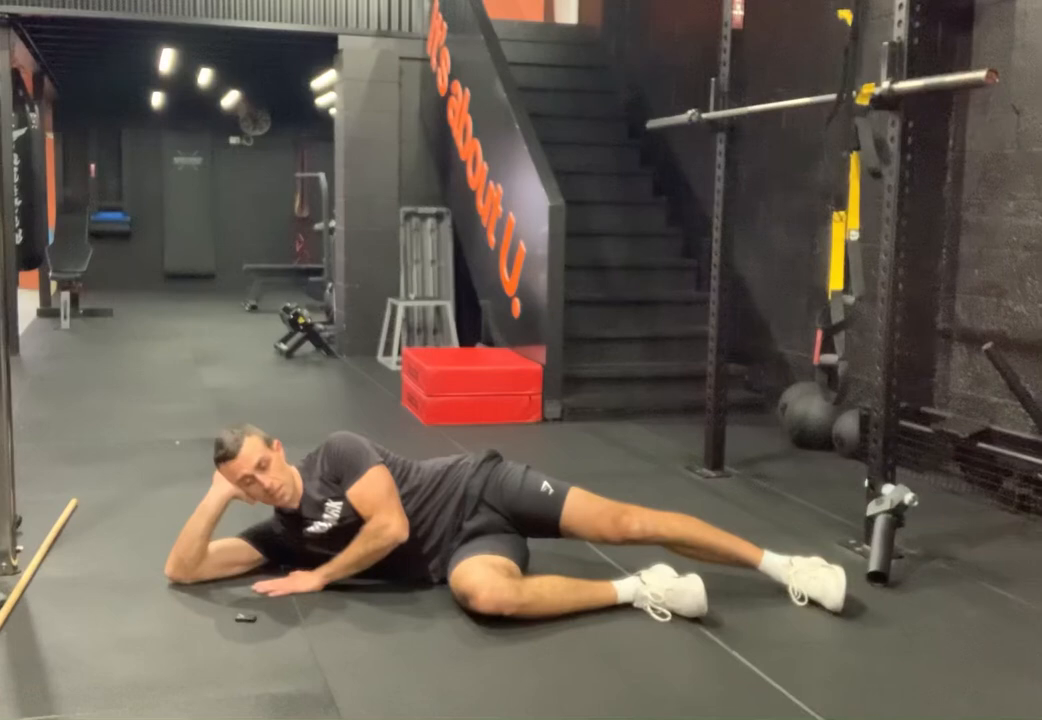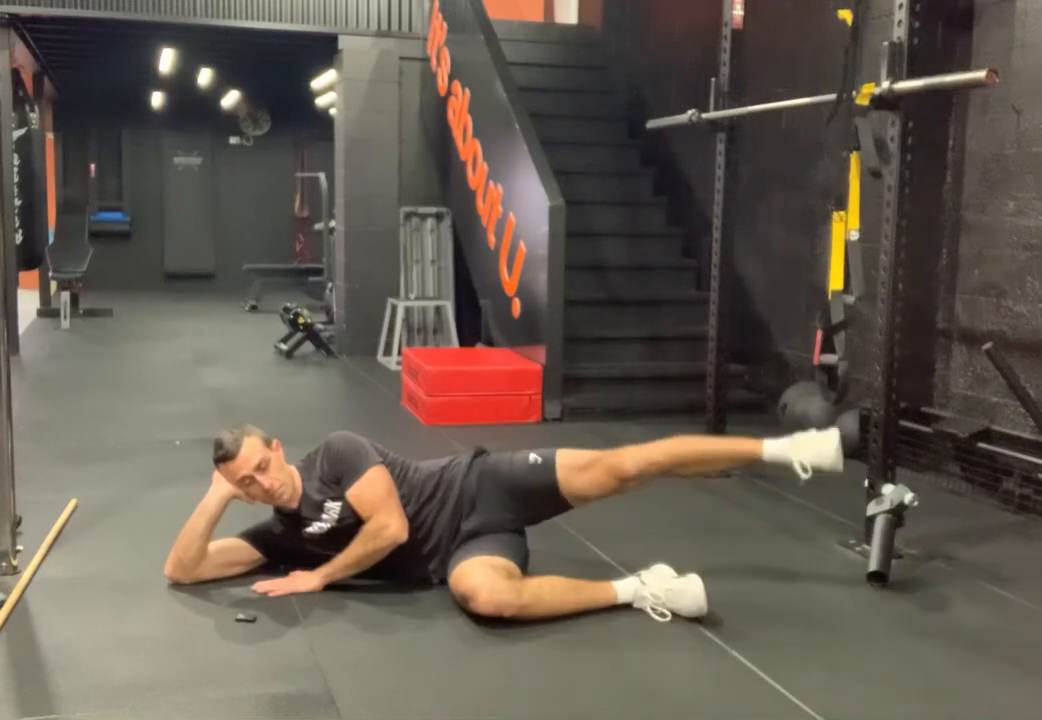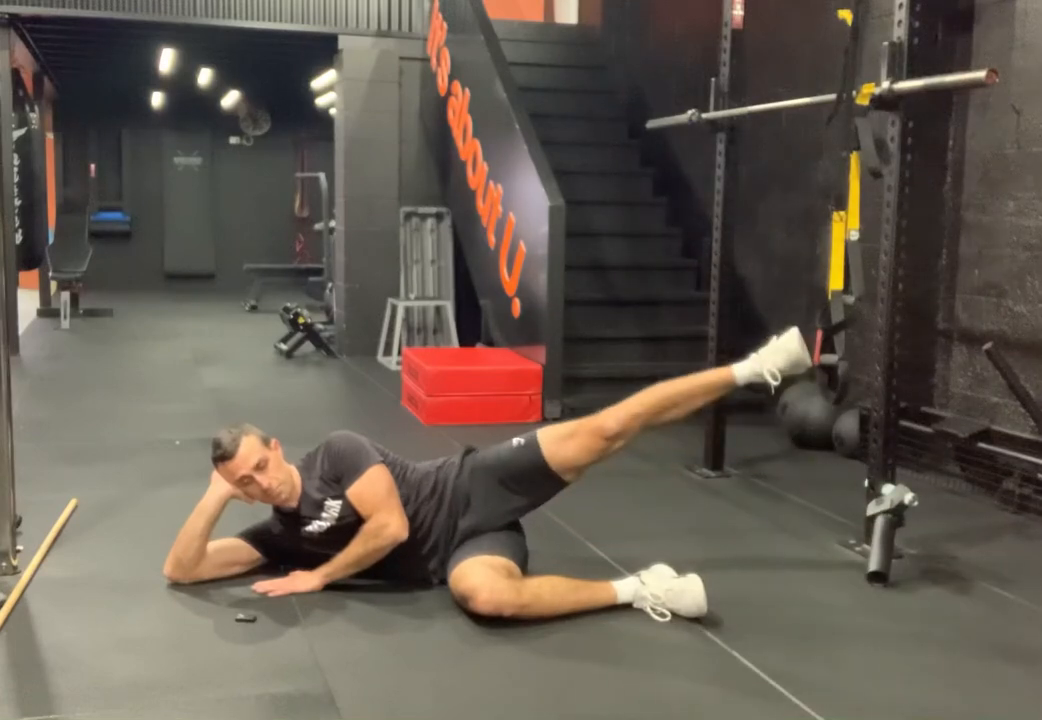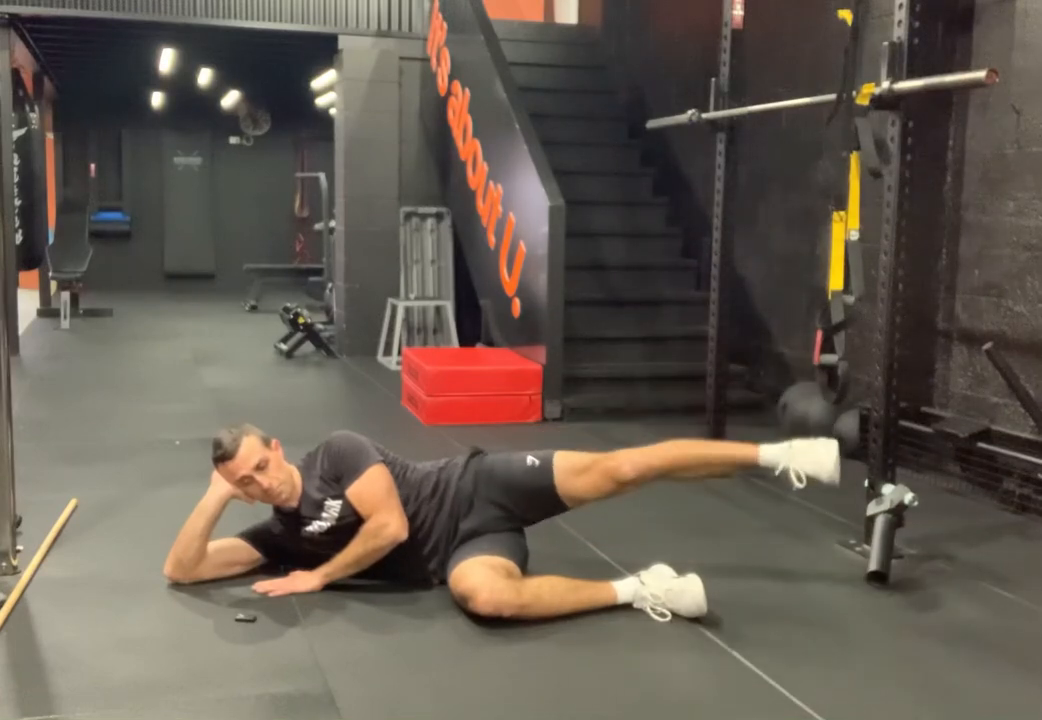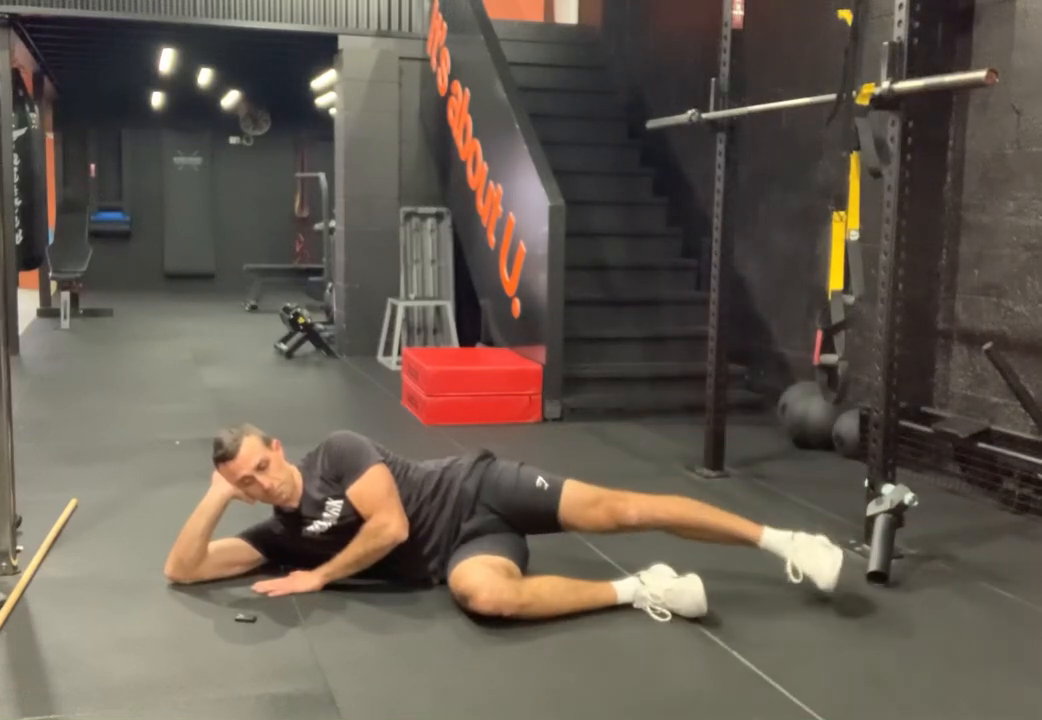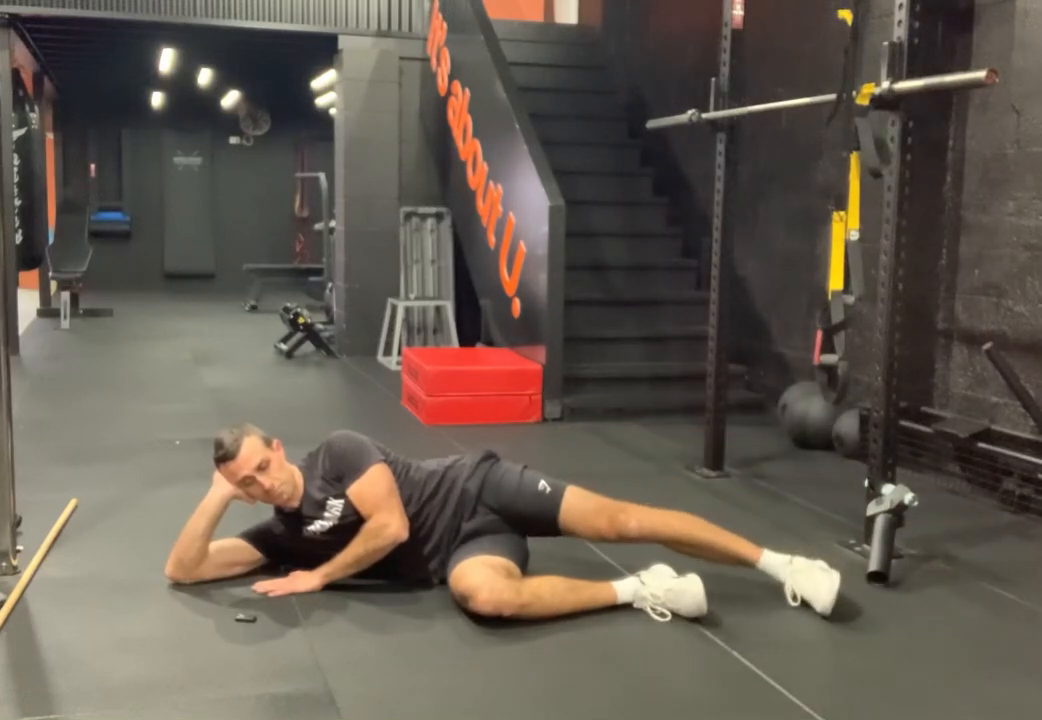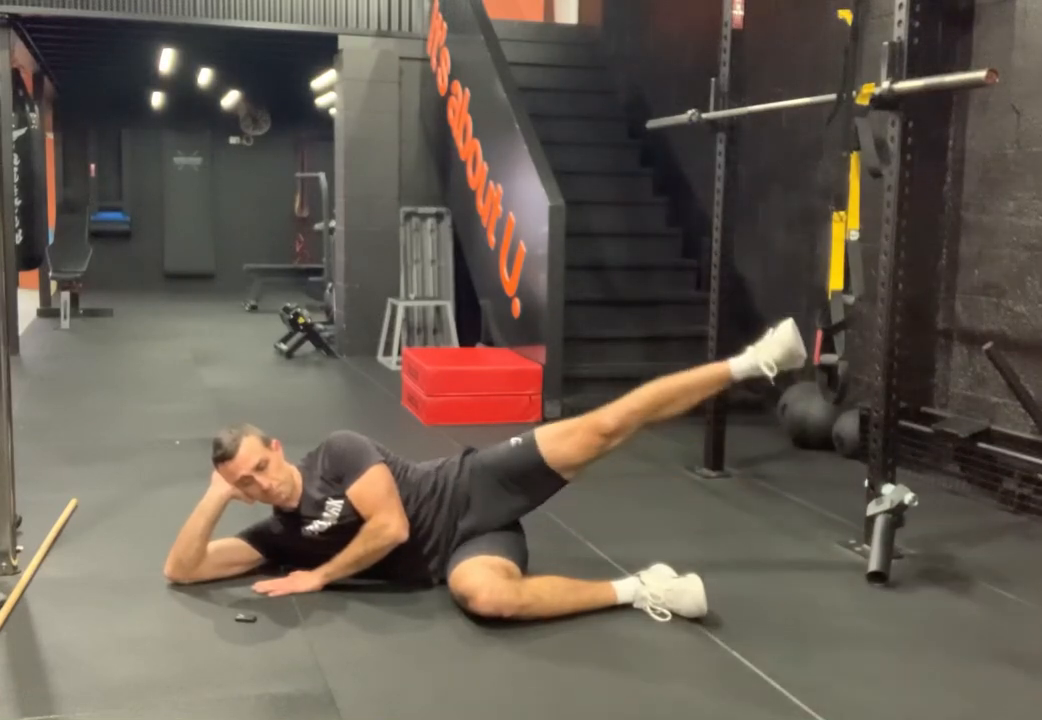
dt=0.7s
person 1, frame 1
left shoulder: (339, 452)
right shoulder: (282, 534)
left elbow: (391, 527)
right elbow: (182, 569)
left wrist: (320, 577)
right wrist: (215, 497)
left hip: (482, 490)
right hip: (464, 550)
left knee: (618, 519)
right knee: (484, 592)
left ankle: (777, 563)
right ankle: (637, 590)
person 1, frame 2
left shoulder: (336, 454)
right shoulder: (277, 535)
left elbow: (391, 530)
right elbow: (181, 569)
left wrist: (320, 575)
right wrist: (214, 497)
left hip: (478, 489)
right hip: (462, 553)
left knee: (617, 467)
right knee: (485, 596)
left ankle: (782, 448)
right ankle: (633, 590)
person 1, frame 3
left shoulder: (337, 452)
right shoulder: (280, 533)
left elbow: (391, 526)
right elbow: (181, 569)
left wrist: (319, 577)
right wrist: (215, 495)
left hip: (473, 488)
right hip: (462, 548)
left knee: (602, 430)
right knee: (484, 595)
left ankle: (750, 370)
right ankle: (635, 591)
person 1, frame 4
left shoulder: (337, 451)
right shoulder: (279, 535)
left elbow: (390, 527)
right elbow: (181, 569)
left wrist: (319, 577)
right wrist: (214, 496)
left hip: (477, 488)
right hip: (457, 550)
left knee: (618, 469)
right knee: (484, 595)
left ankle: (776, 456)
right ankle: (636, 590)
person 1, frame 5
left shoulder: (338, 452)
right shoulder: (279, 534)
left elbow: (390, 527)
right elbow: (182, 569)
left wrist: (319, 577)
right wrist: (215, 497)
left hip: (478, 491)
right hip: (459, 551)
left knee: (616, 508)
right knee: (484, 594)
left ankle: (779, 539)
right ankle: (636, 591)
person 1, frame 6
left shoulder: (339, 451)
right shoulder: (281, 532)
left elbow: (391, 526)
right elbow: (183, 569)
left wrist: (320, 577)
right wrist: (216, 496)
left hip: (478, 491)
right hip: (456, 552)
left knee: (613, 517)
right knee: (484, 594)
left ankle: (778, 563)
right ankle: (637, 591)
person 1, frame 7
left shoulder: (339, 452)
right shoulder: (280, 536)
left elbow: (391, 526)
right elbow: (181, 569)
left wrist: (318, 578)
right wrist: (214, 497)
left hip: (474, 488)
right hip: (464, 547)
left knee: (599, 429)
right knee: (485, 596)
left ankle: (748, 365)
right ankle: (635, 589)
